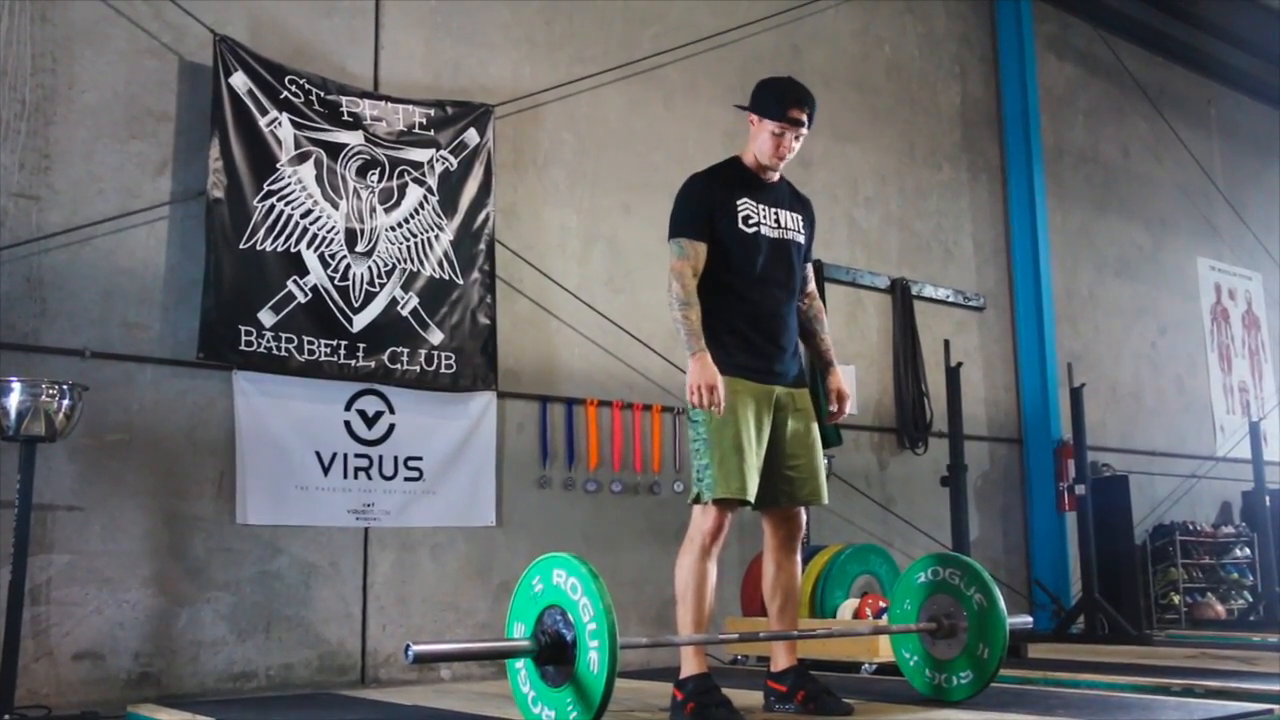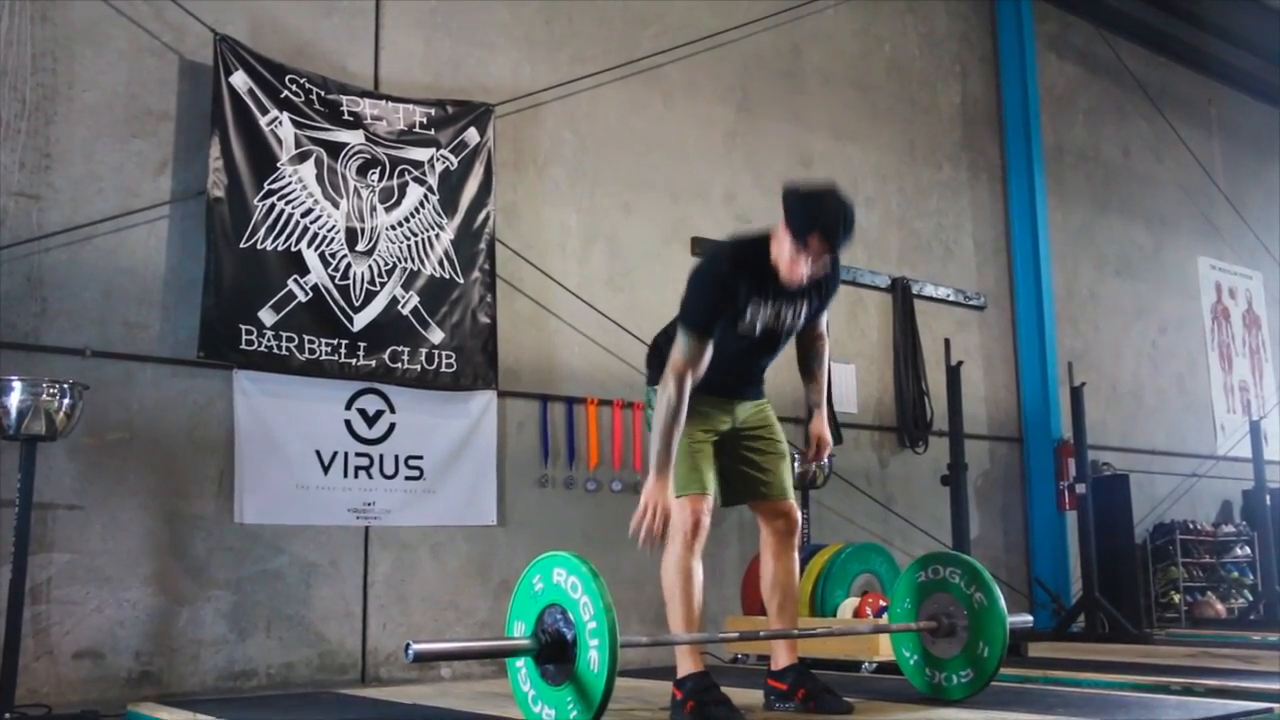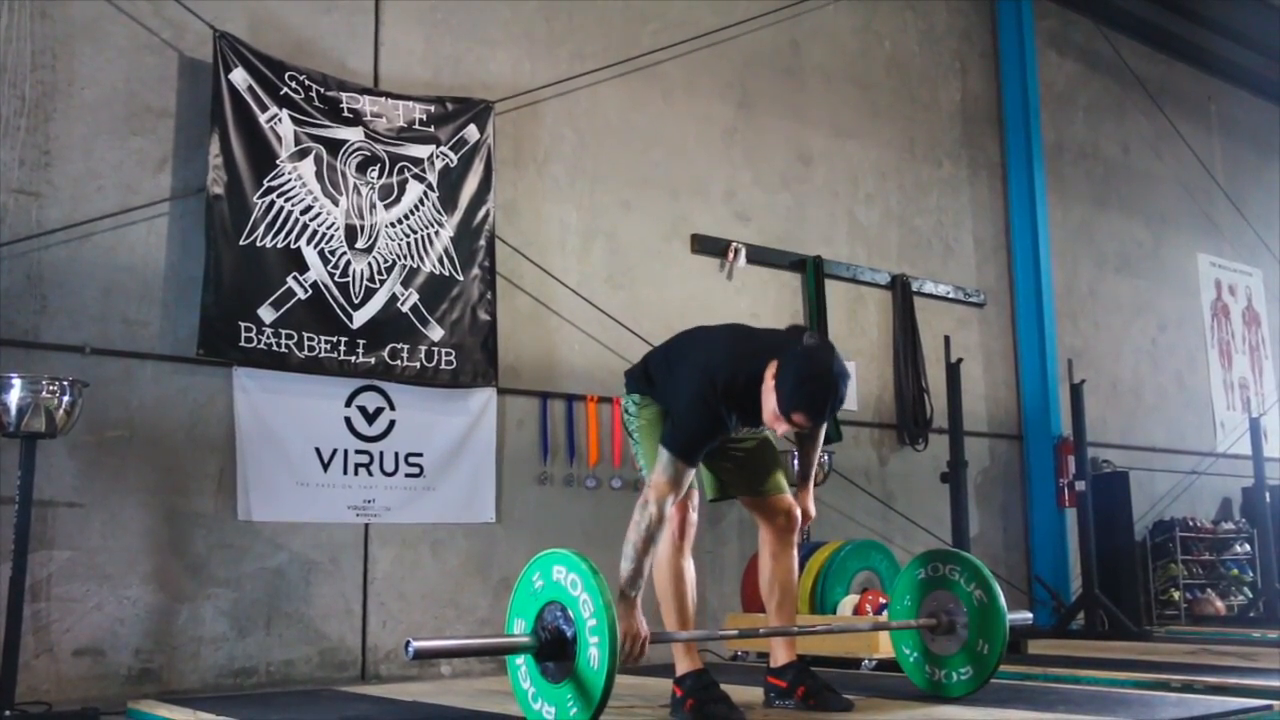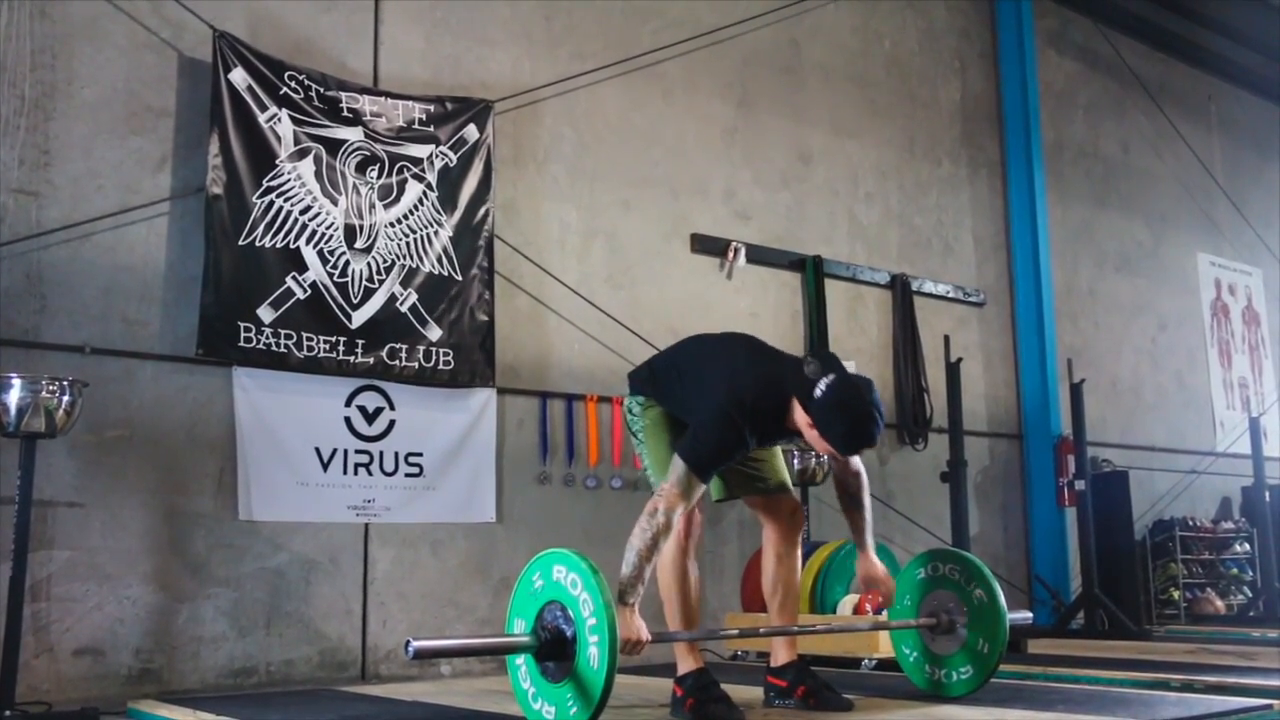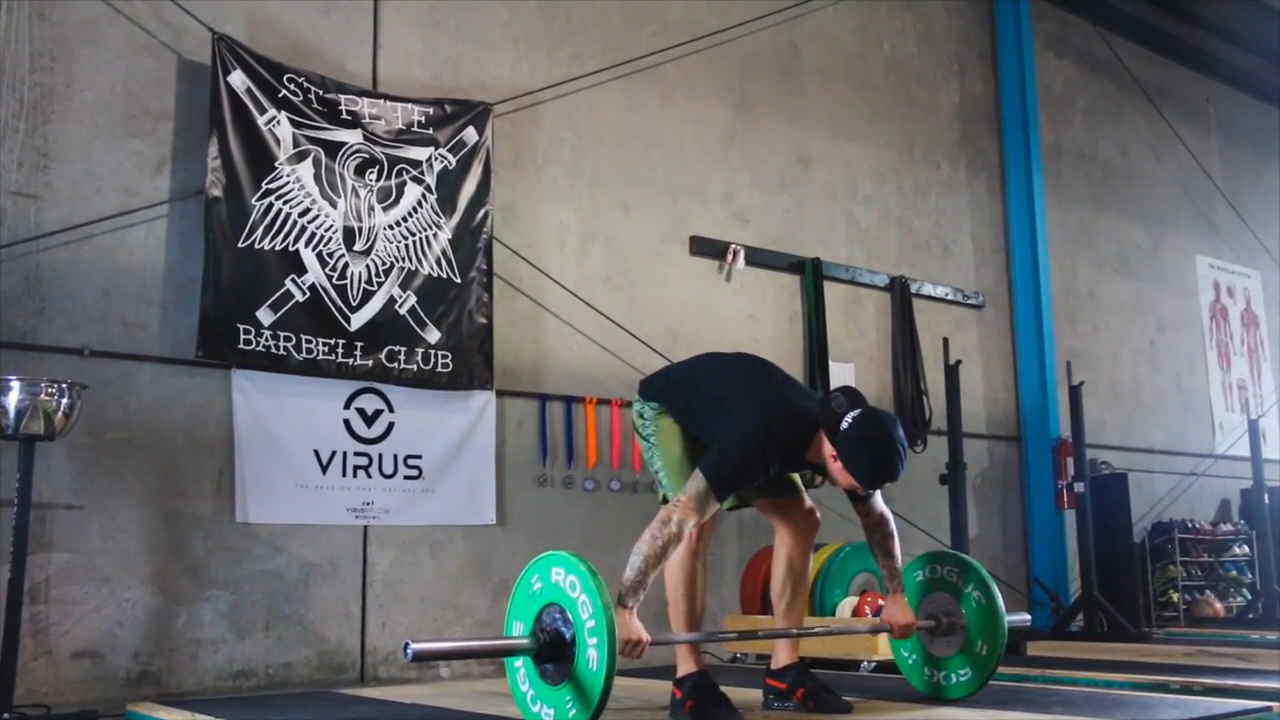
dt=0.4s
person 1, frame 1
left shoulder: (799, 206)
right shoulder: (708, 189)
right elbow: (683, 278)
left wrist: (830, 367)
right wrist: (698, 355)
left hip: (788, 383)
right hip: (730, 378)
left knee: (788, 524)
right knee: (713, 517)
person 1, frame 2
left shoulder: (821, 276)
right shoulder: (725, 271)
left elbow: (814, 339)
right elbow: (681, 372)
left wrist: (818, 414)
right wrist: (658, 476)
left hip: (746, 399)
right hip: (691, 399)
left knee: (785, 519)
right knee: (691, 516)
left ankle: (785, 674)
person 1, frame 3
left shoulder: (812, 374)
right shoulder: (710, 394)
left elbow: (812, 423)
right elbow: (657, 503)
left wrist: (805, 487)
right wrist: (627, 606)
left hip: (732, 416)
right hip: (658, 398)
left knee: (784, 516)
right knee: (681, 515)
left ankle: (784, 671)
right ankle: (689, 679)
person 1, frame 4
left shoulder: (829, 396)
right shoulder: (731, 416)
left elbow: (850, 472)
right elbow: (665, 510)
left wrist: (866, 553)
right wrist: (625, 608)
right hip: (660, 402)
left knee: (787, 516)
right knee: (686, 519)
left ankle: (784, 671)
right ankle: (690, 678)
person 1, frame 5
left shoulder: (846, 437)
right shoulder: (760, 442)
left elbow: (877, 519)
right elbow: (676, 519)
left wrist: (896, 596)
right wrist: (625, 610)
left hip: (729, 406)
right hip: (667, 405)
left knee: (802, 519)
right knee: (697, 523)
left ankle: (784, 673)
right ankle: (690, 680)
